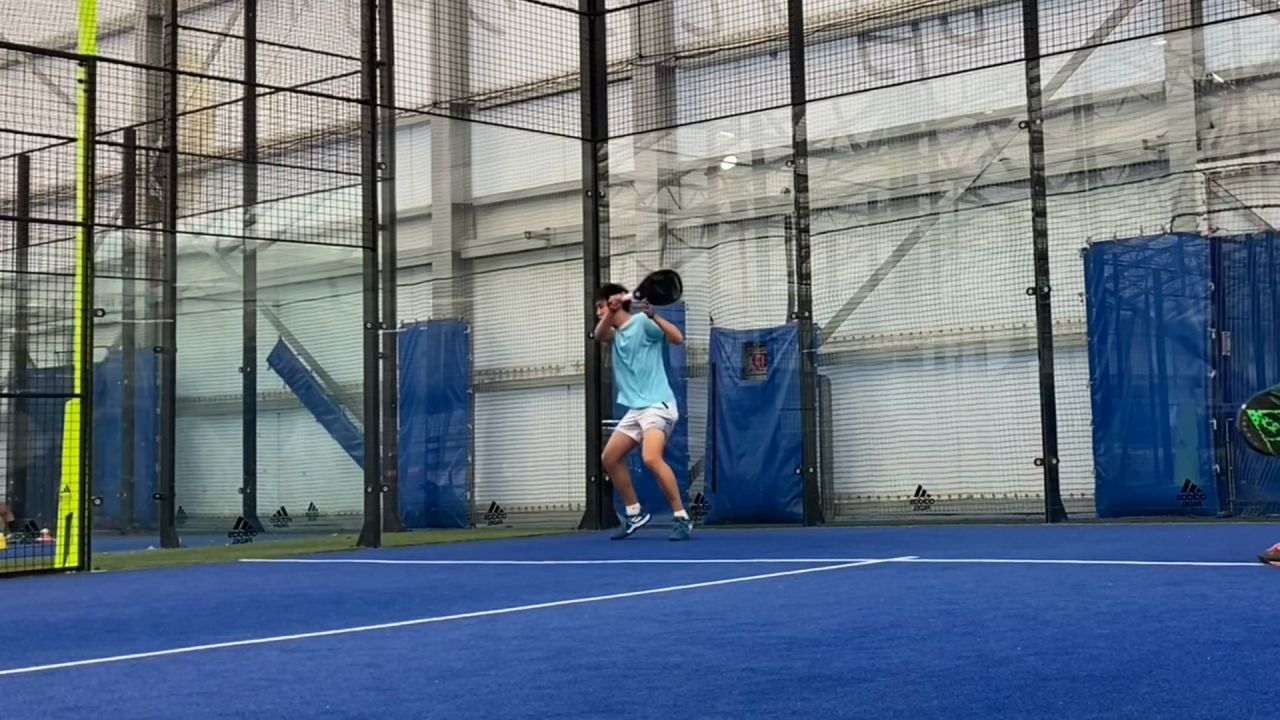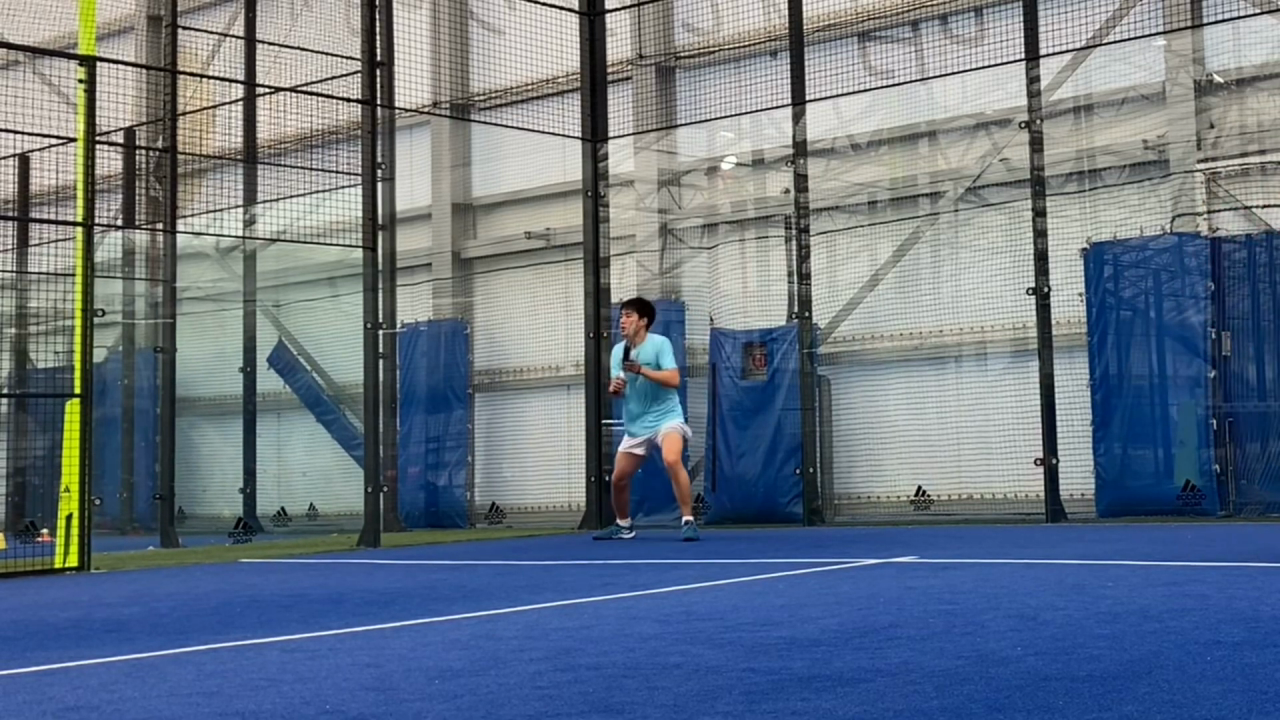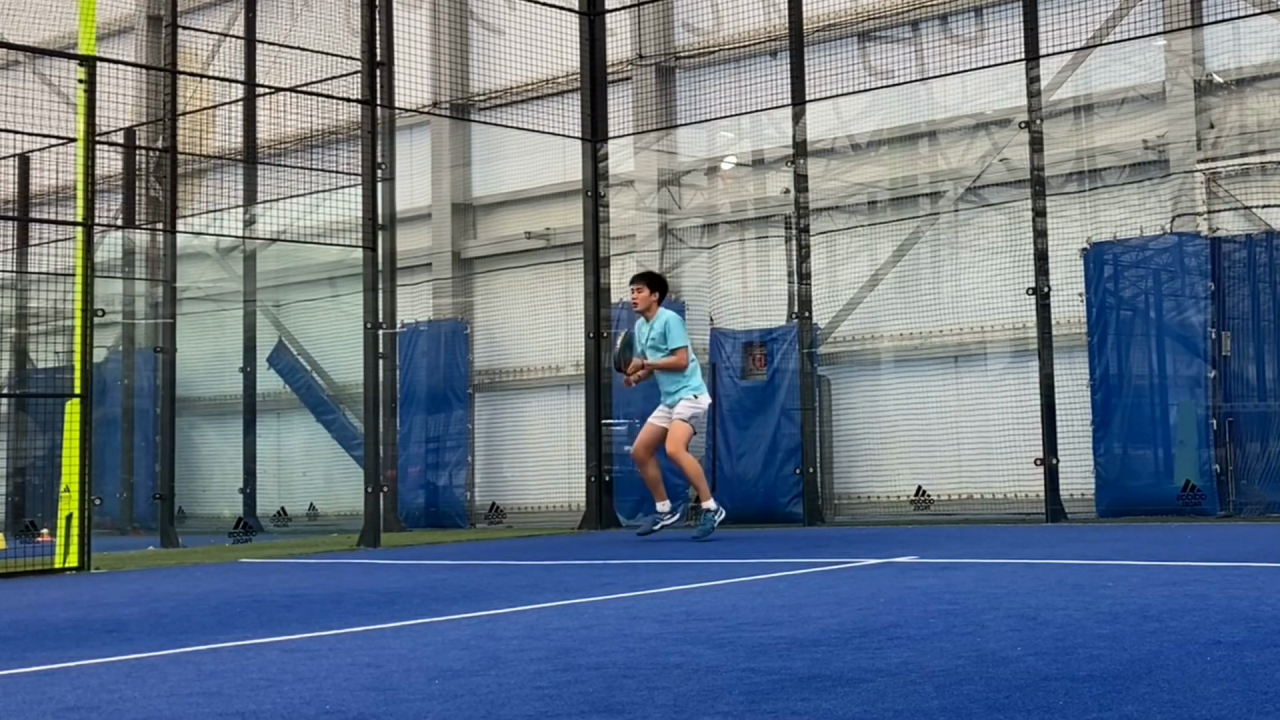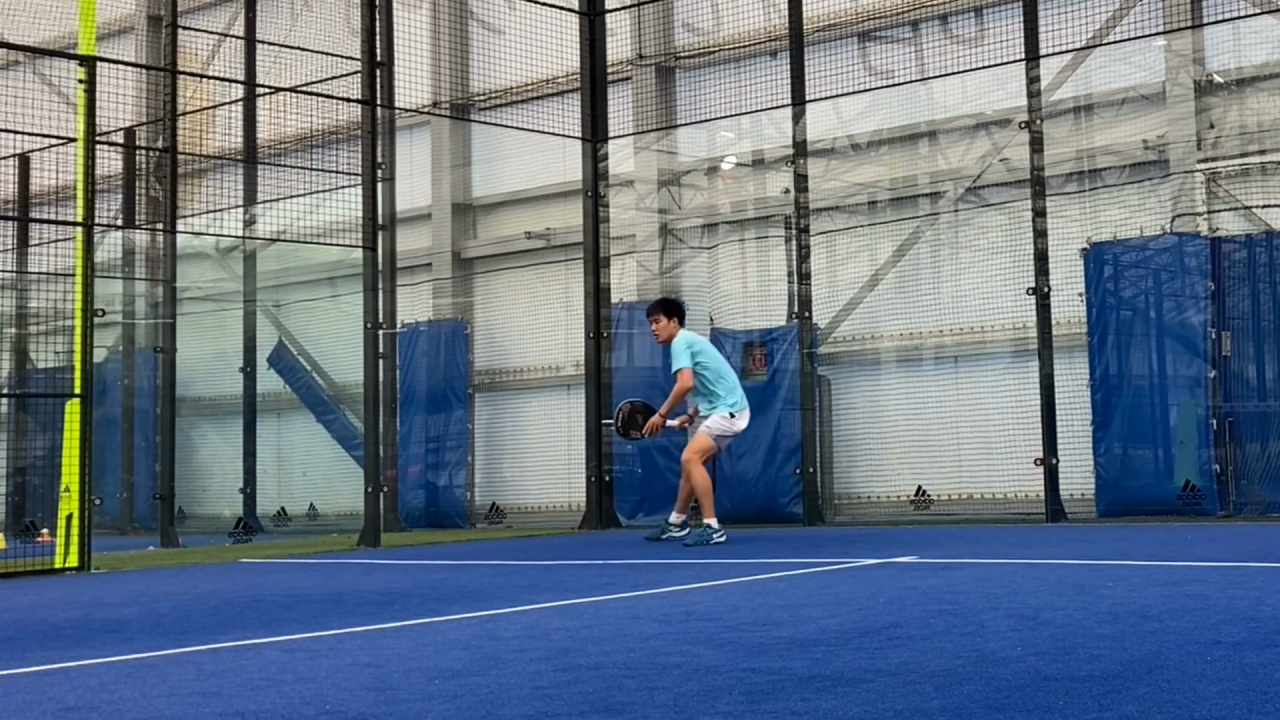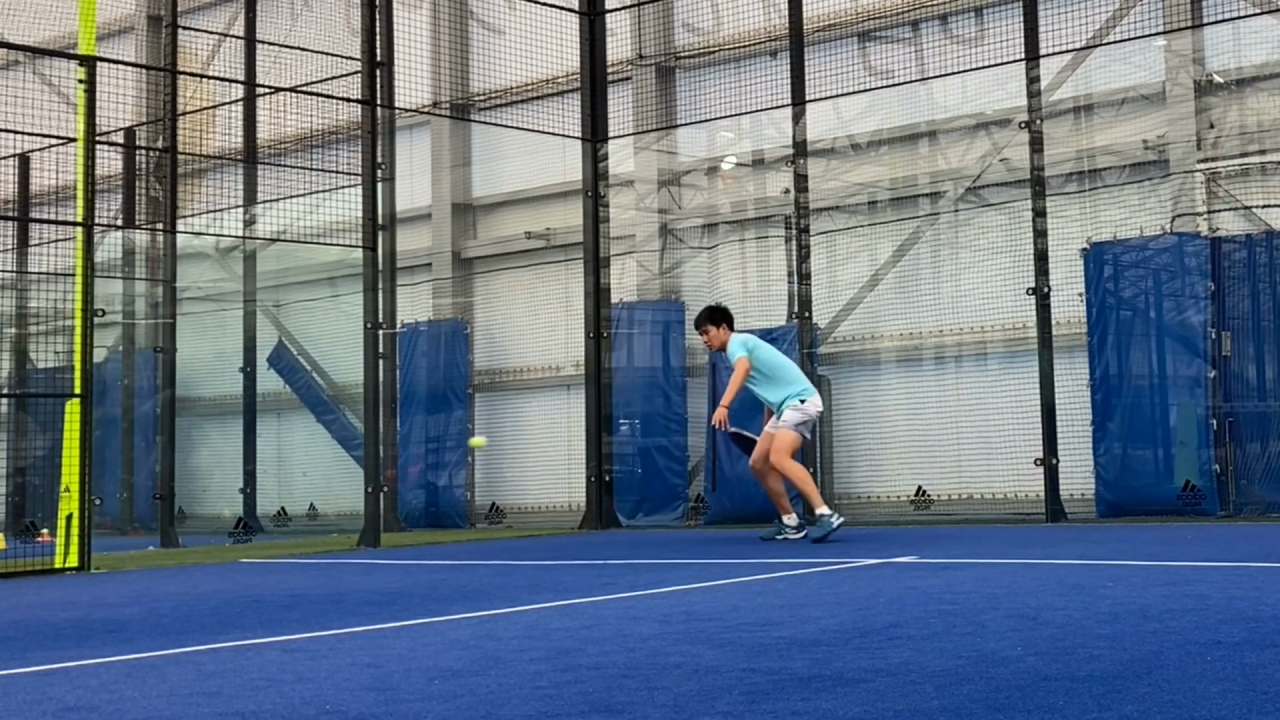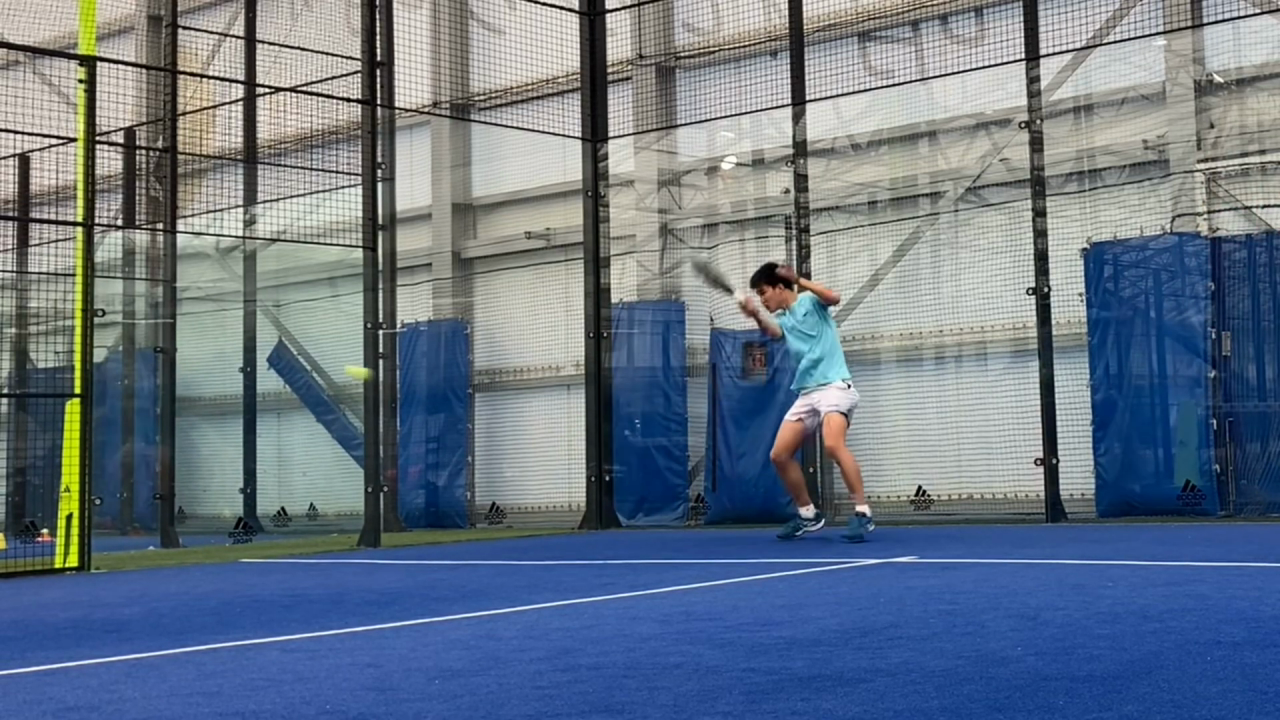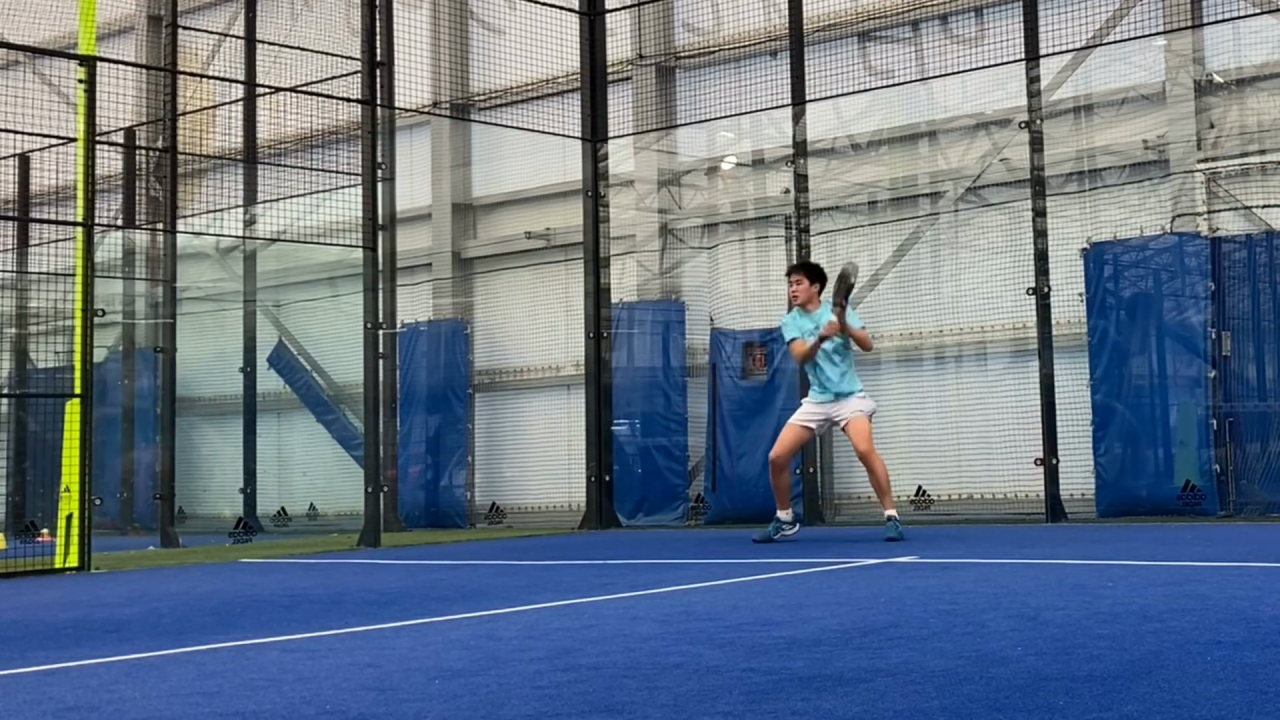
dt=0.3s
person 1, frame 1
left shoulder: (642, 322)
right shoulder: (613, 332)
left elbow: (678, 338)
right elbow: (600, 336)
left wrist: (653, 316)
right wrist: (609, 314)
left hip: (658, 406)
right hip: (635, 409)
left knee: (651, 457)
right knee: (609, 458)
left ankle: (681, 517)
right ankle: (635, 513)
person 1, frame 2
left shoulder: (660, 344)
right shoulder: (618, 351)
left elbow: (674, 381)
right elbow: (619, 388)
left wrist: (641, 370)
right wrist: (616, 388)
left hip: (667, 419)
right hip: (636, 426)
left knee: (672, 460)
right knee: (619, 480)
left ankle: (688, 521)
right ankle: (622, 525)
person 1, frame 3
left shoulder: (670, 320)
right shoulder: (639, 327)
left elbow: (682, 361)
left wrist: (645, 363)
right wrist: (636, 375)
left hip: (689, 395)
right hip: (668, 400)
left knee: (674, 450)
right knee: (639, 452)
left ankle: (710, 508)
right ankle: (664, 510)
person 1, frame 4
left shoulder: (681, 342)
right shoulder: (687, 341)
left elbow: (686, 383)
left wrist: (661, 414)
right wrist: (690, 416)
left hip: (730, 411)
right hip: (722, 409)
left knee: (691, 460)
right knee: (691, 461)
left ankle: (711, 527)
right ankle: (677, 521)
person 1, frame 5
left shoulder: (737, 343)
right shoulder: (744, 346)
left elbow: (741, 371)
left wrist: (723, 406)
right wrist: (768, 427)
left hip: (801, 401)
right hip: (788, 406)
left knee: (779, 460)
right knee: (758, 463)
left ankle: (826, 515)
right ankle: (790, 523)
person 1, frame 6
left shoulder: (811, 300)
right shoulder: (779, 318)
left elbow: (833, 297)
right elbow: (773, 331)
left wrist: (798, 282)
right wrist: (752, 311)
left hip: (833, 385)
right hip: (806, 393)
left knee: (833, 443)
right knee: (779, 454)
left ankle: (863, 514)
right ankle: (808, 515)
person 1, frame 7
left shoulder: (837, 312)
right shoulder: (791, 321)
left elbow: (867, 345)
right elbow: (799, 357)
left wrist: (846, 328)
right wrist: (821, 337)
left hip: (850, 396)
right hip: (817, 400)
left knee: (864, 449)
right knee: (777, 458)
left ankle: (891, 517)
right ankle: (784, 520)
